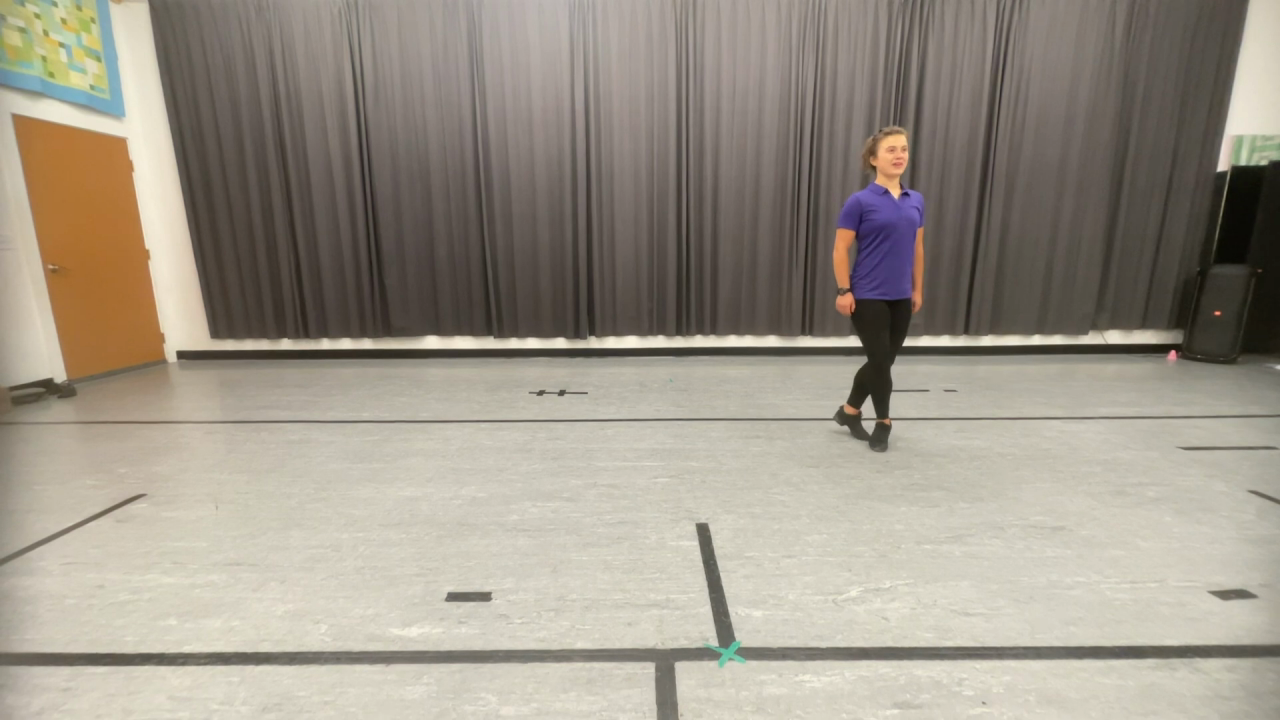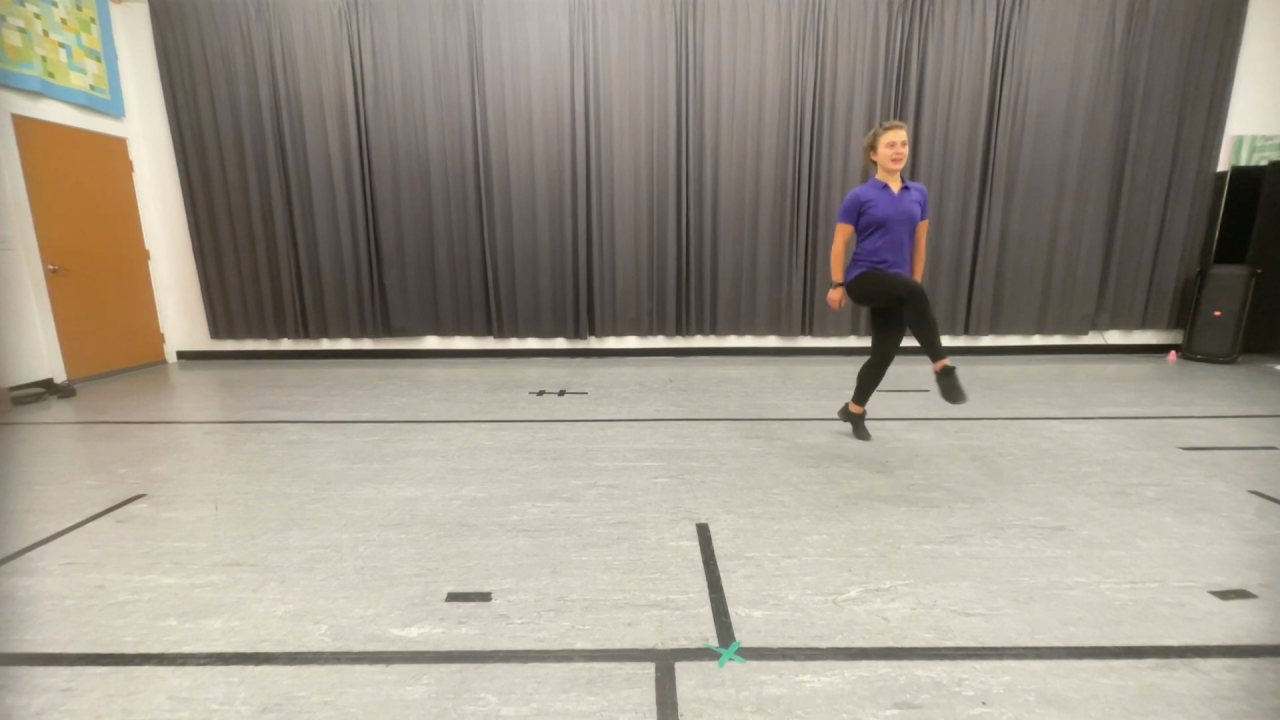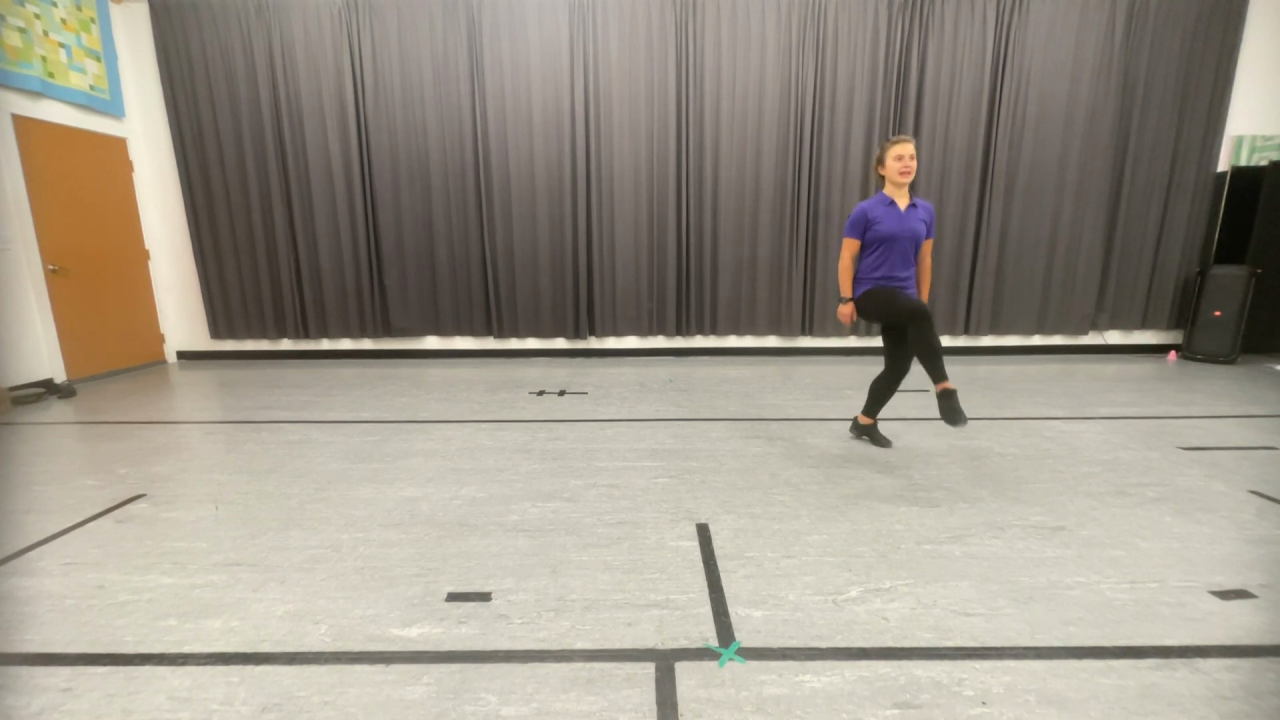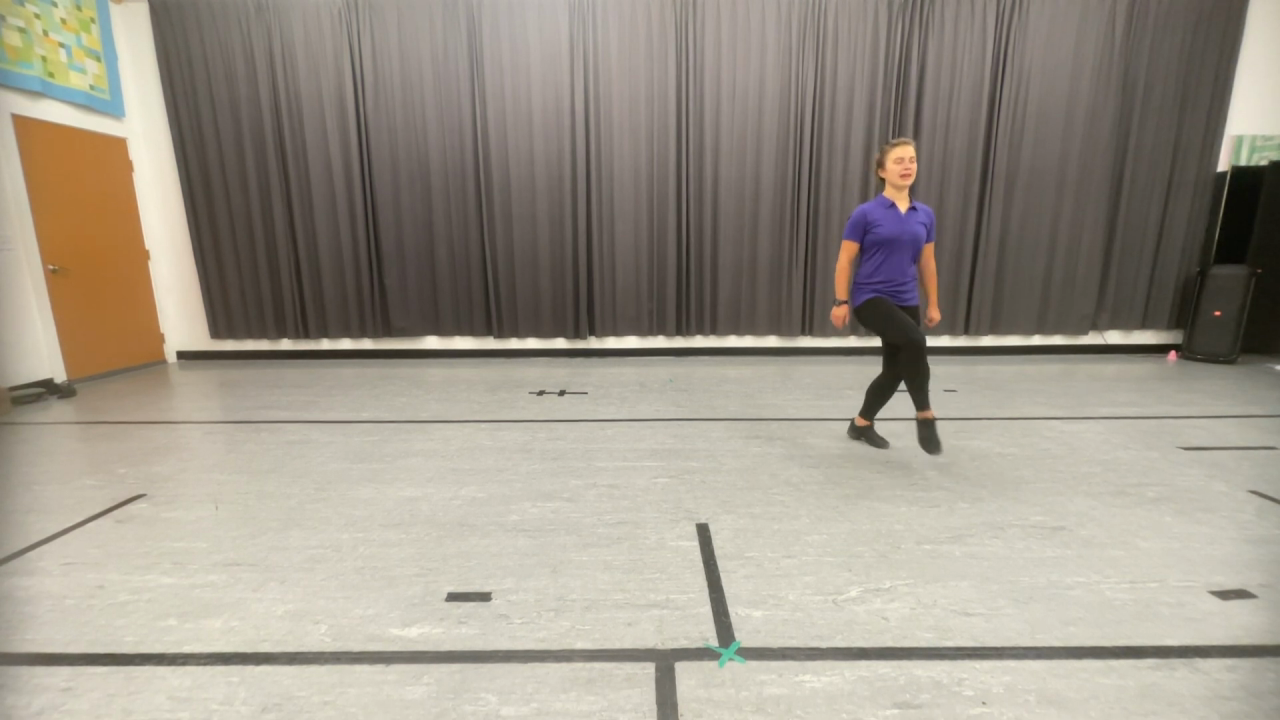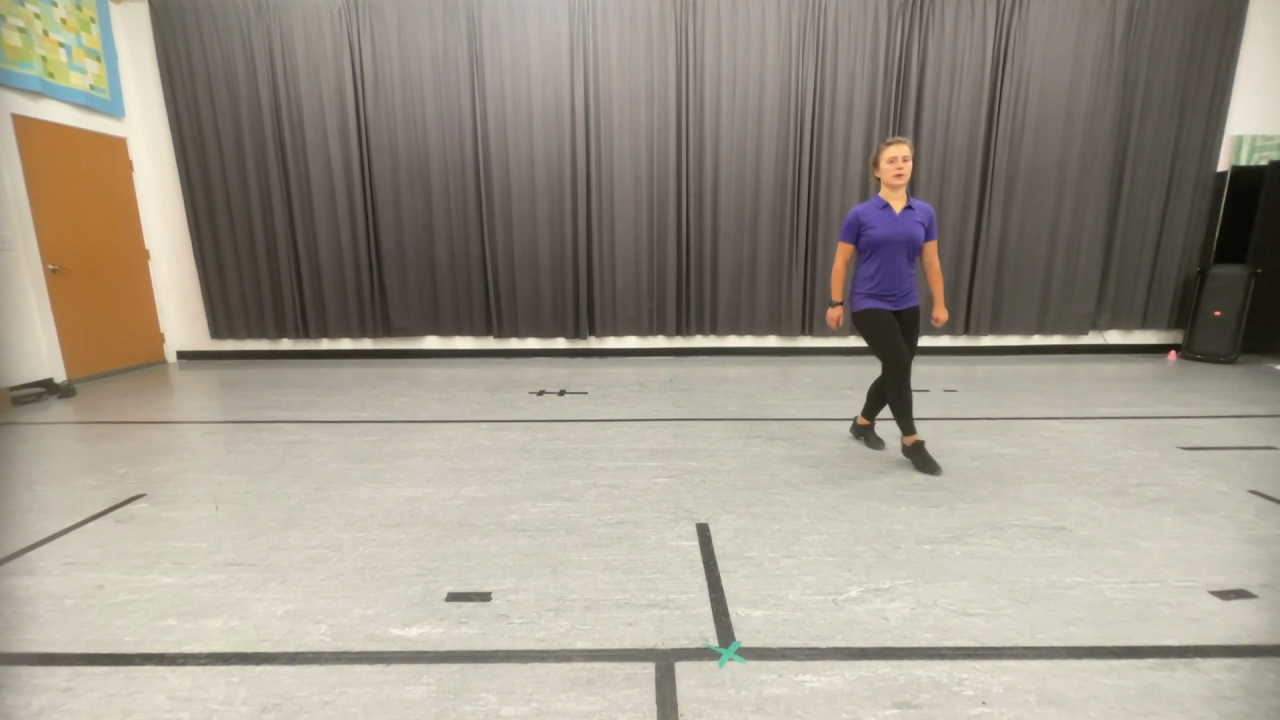
dt=0.4s
person 1, frame 1
left shoulder: (916, 201)
right shoulder: (860, 201)
left elbow: (917, 249)
right elbow: (841, 249)
left wrist: (917, 289)
right wrist: (844, 291)
left hip: (900, 297)
right hip: (867, 295)
left knee: (885, 360)
right knee: (879, 358)
left ankle: (849, 411)
right ankle: (882, 423)
person 1, frame 2
left shoulder: (918, 194)
right shoulder: (860, 197)
left elbow: (919, 242)
right elbow: (840, 244)
left wrist: (916, 280)
right wrist: (837, 285)
left hip: (896, 284)
right hip: (865, 277)
left knee: (884, 353)
right knee: (915, 295)
left ankle: (853, 410)
right ankle: (943, 367)
person 1, frame 3
left shoulder: (925, 212)
right shoulder: (866, 211)
left elbow: (924, 259)
right elbow: (847, 259)
left wrist: (923, 299)
right wrist: (846, 300)
left hip: (901, 297)
right hip: (871, 294)
left knee: (898, 366)
right knee: (921, 316)
left ankle: (864, 422)
right ankle: (945, 389)
person 1, frame 4
left shoulder: (925, 215)
right shoulder: (865, 215)
left elbow: (927, 263)
right elbow: (844, 262)
left wrist: (932, 304)
right wrist: (841, 303)
left hip: (906, 303)
right hip: (871, 300)
left knee: (894, 370)
right knee: (914, 343)
left ankle: (862, 423)
right ankle: (924, 416)
person 1, frame 5
left shoulder: (924, 213)
right shoulder: (860, 215)
left elbow: (931, 262)
right elbow: (841, 262)
left wrist: (939, 304)
right wrist: (836, 303)
left hip: (906, 305)
right hip: (869, 304)
left knee: (894, 371)
right knee: (900, 365)
left ankle: (863, 423)
right ankle: (911, 442)
